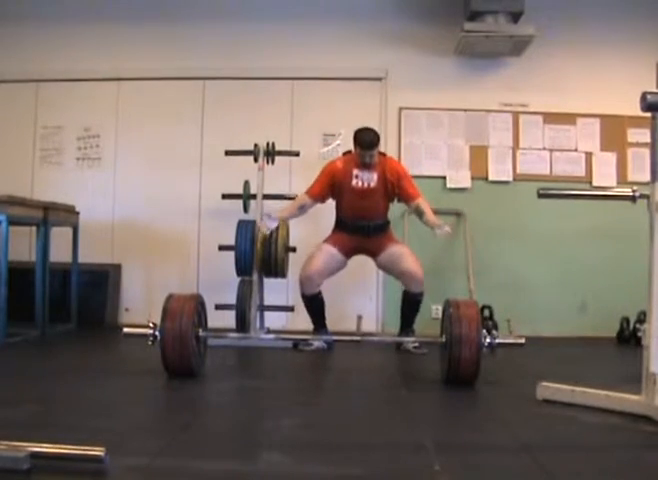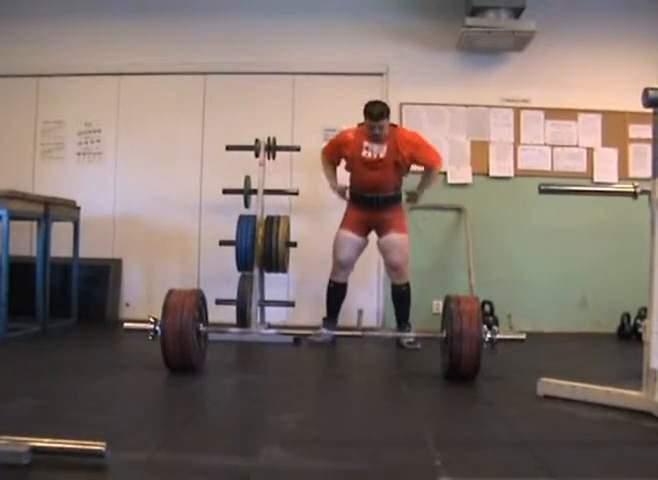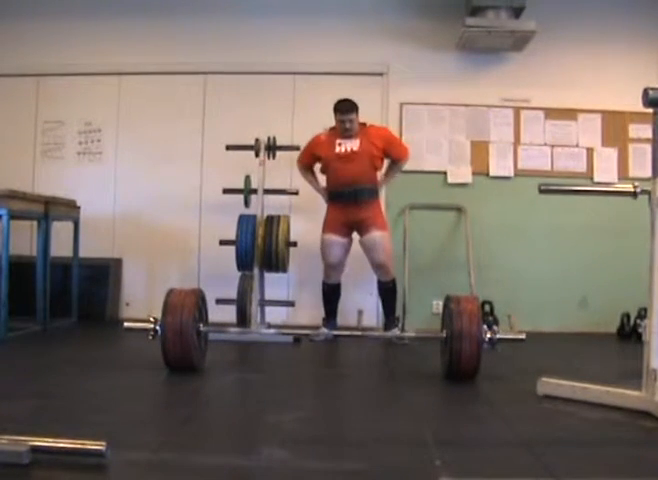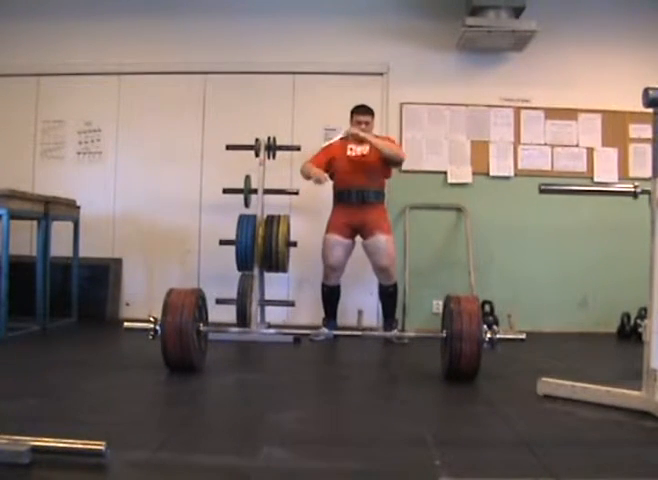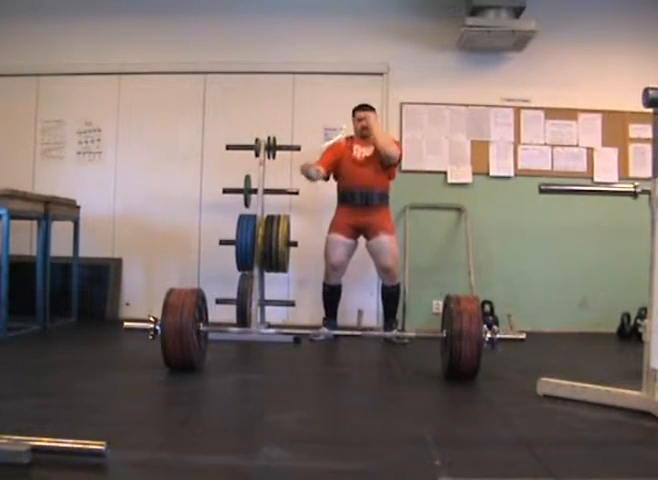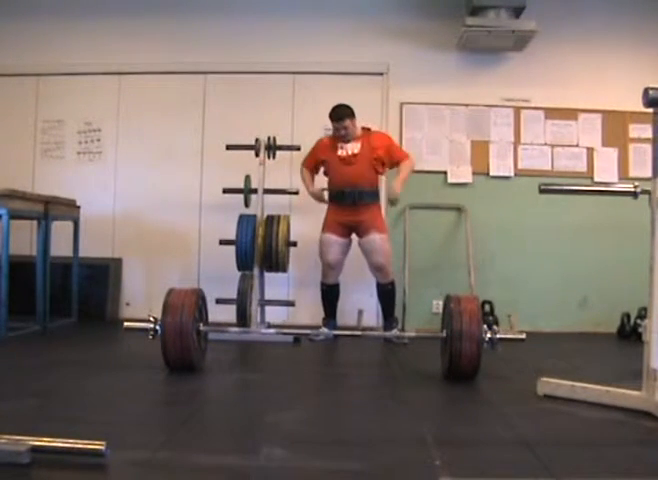
dt=0.7s
person 1, frame 1
left shoulder: (393, 168)
right shoulder: (337, 168)
left elbow: (416, 201)
right elbow: (308, 199)
left wrist: (434, 223)
right wrist: (279, 218)
left hip: (380, 236)
right hip: (344, 234)
left knee: (415, 277)
right knee: (308, 277)
left ankle: (406, 335)
right ankle: (321, 334)
person 1, frame 2
left shoulder: (406, 139)
right shoulder: (348, 138)
left elbow: (434, 162)
right elbow: (327, 156)
left wrist: (418, 192)
right wrist: (334, 185)
left hip: (391, 211)
right hip: (357, 209)
left knee: (398, 269)
right knee: (340, 266)
left ankle: (404, 329)
right ankle: (329, 324)
person 1, frame 3
left shoulder: (378, 135)
right shoulder: (321, 141)
left elbow: (402, 157)
right elbow: (302, 165)
left wrist: (381, 183)
right wrist: (320, 189)
left hip: (369, 209)
right hip: (337, 210)
left knee: (384, 266)
right knee: (331, 268)
left ankle: (391, 324)
right ankle: (329, 324)
person 1, frame 4
left shoulder: (382, 144)
right shoulder: (334, 147)
left elbow: (399, 156)
right elbow: (306, 167)
left wrist: (366, 137)
right wrist: (315, 172)
left hip: (374, 213)
right hip: (342, 214)
left knee: (386, 270)
right knee: (331, 269)
left ankle: (390, 326)
right ankle: (329, 324)
person 1, frame 5
left shoulder: (385, 144)
right shoulder: (339, 147)
left elbow: (392, 156)
right elbow: (320, 169)
left wrist: (378, 128)
right wrist: (309, 169)
left hip: (378, 214)
right hip: (345, 214)
left knee: (390, 270)
right knee: (332, 269)
left ankle: (391, 326)
right ankle: (329, 324)
person 1, frame 6
left shoulder: (379, 140)
right shoulder: (324, 144)
left elbow: (406, 161)
right elbow: (306, 167)
left wrist: (397, 184)
right wrist: (311, 188)
left hip: (369, 211)
right hip: (336, 212)
left knee: (383, 269)
right knee: (329, 268)
left ankle: (390, 325)
right ankle: (329, 324)
